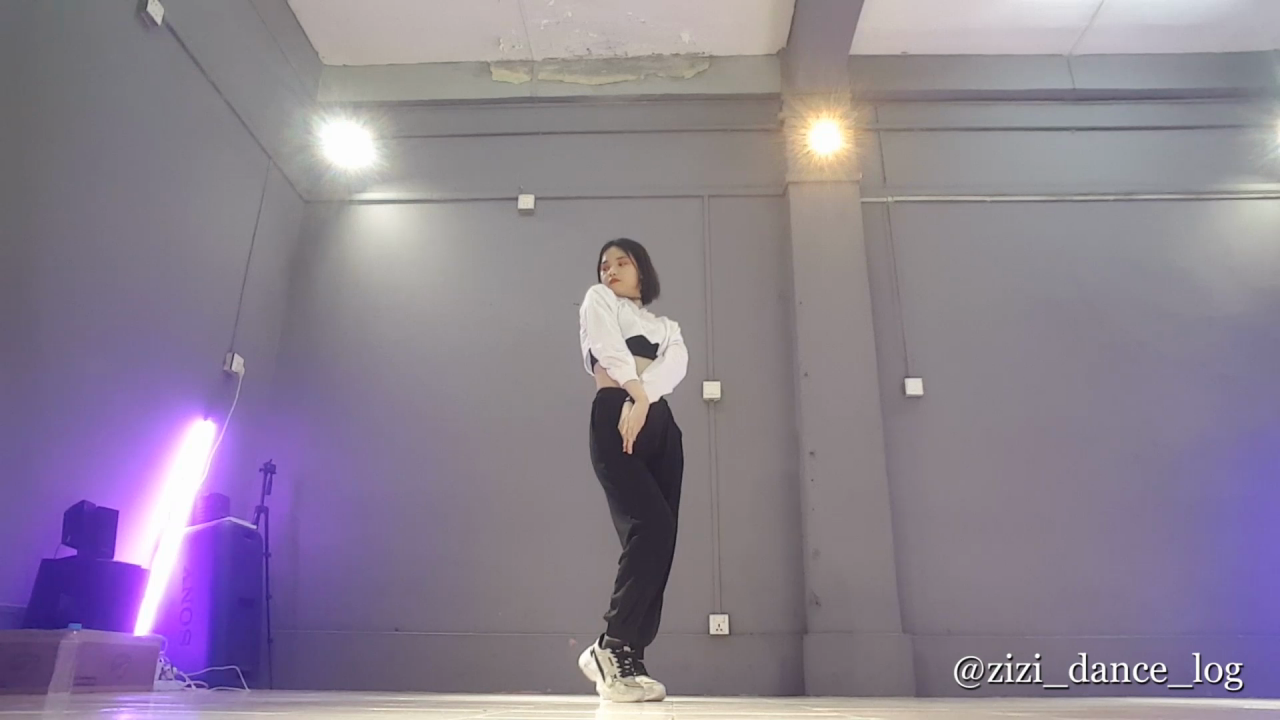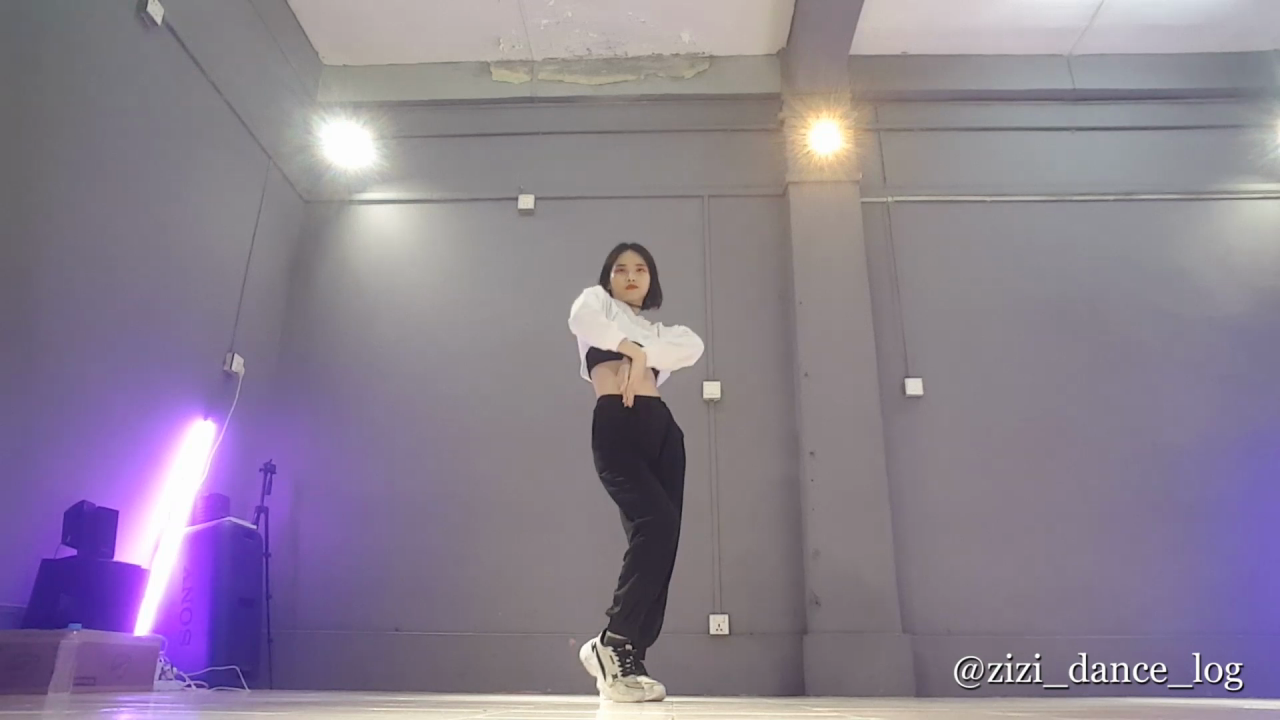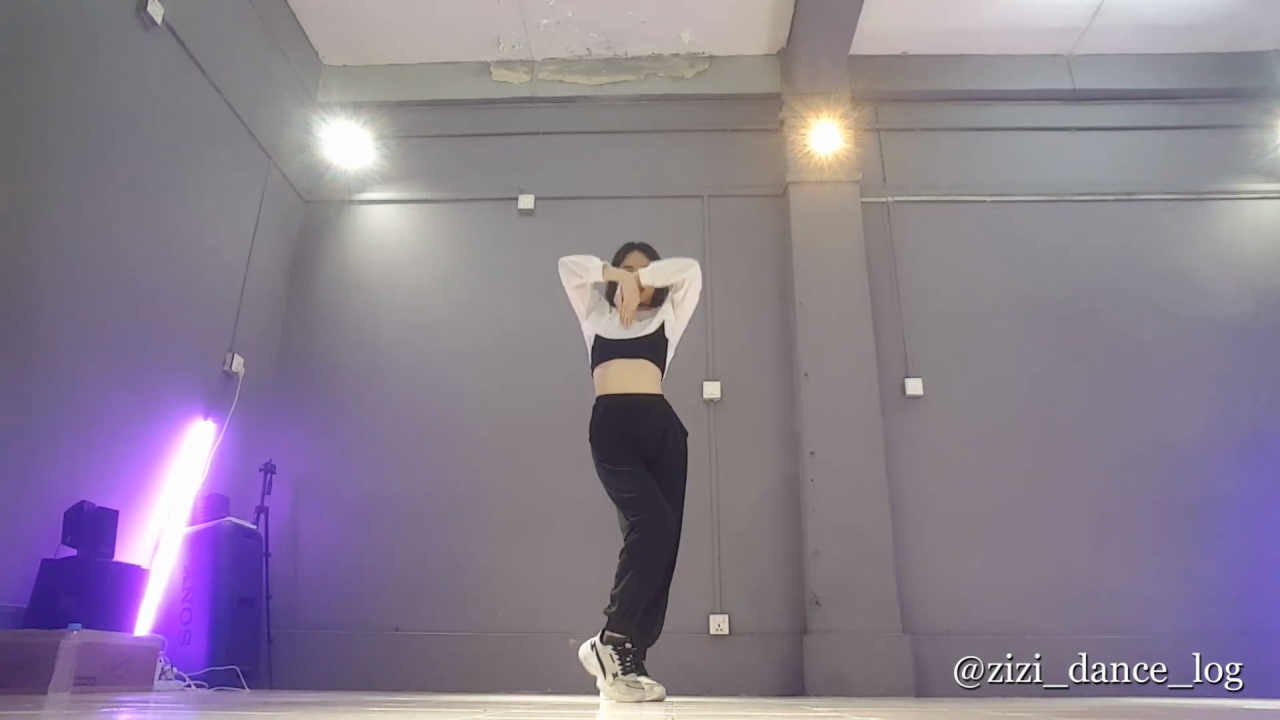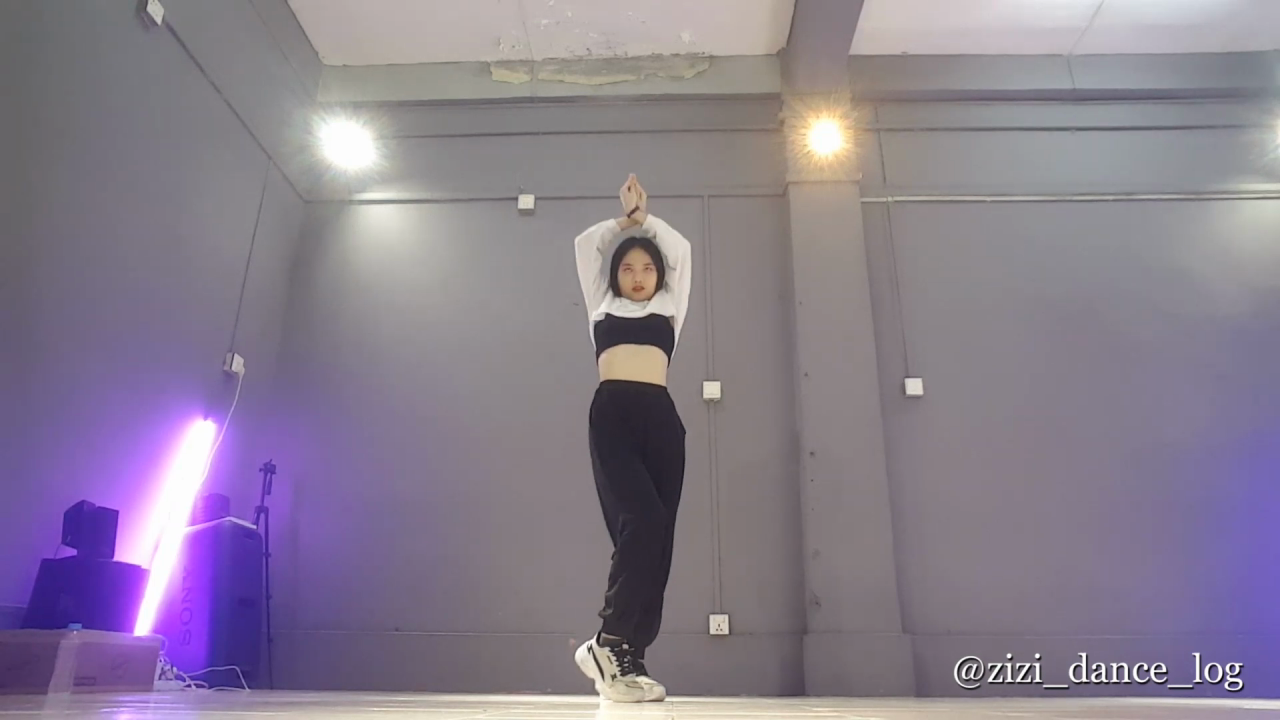
dt=0.7s
person 1, frame 1
left shoulder: (665, 325)
right shoulder: (598, 300)
left elbow: (675, 365)
right elbow: (608, 346)
left wrist: (642, 400)
right wrist: (635, 389)
left hip: (659, 423)
right hip: (615, 418)
left knee: (660, 537)
right knee: (651, 527)
left ankle: (629, 657)
right ankle: (612, 645)
person 1, frame 2
left shoulder: (659, 330)
right shoulder: (599, 304)
left elbow: (692, 346)
right elbow: (581, 319)
left wrist: (644, 352)
right wrist: (628, 344)
left hip: (660, 427)
right hip: (615, 426)
left knee: (663, 537)
right knee: (656, 525)
left ankle: (629, 659)
right ankle: (612, 642)
person 1, frame 3
left shoulder: (667, 316)
right shoulder: (598, 312)
left elbow: (690, 270)
right elbow: (569, 266)
left wrist: (642, 279)
right wrist: (616, 275)
left hip: (661, 426)
right hip: (612, 427)
left knee: (664, 536)
right knee: (651, 522)
left ankle: (629, 658)
right ankle: (612, 641)
person 1, frame 4
left shoulder: (669, 308)
right shoulder: (603, 305)
left elbow: (681, 248)
right elbow: (586, 243)
left wrist: (643, 215)
right wrist: (627, 219)
left hip: (661, 417)
right hip: (612, 415)
left knee: (657, 532)
right knee: (638, 521)
left ankle: (625, 655)
right ankle: (611, 644)
